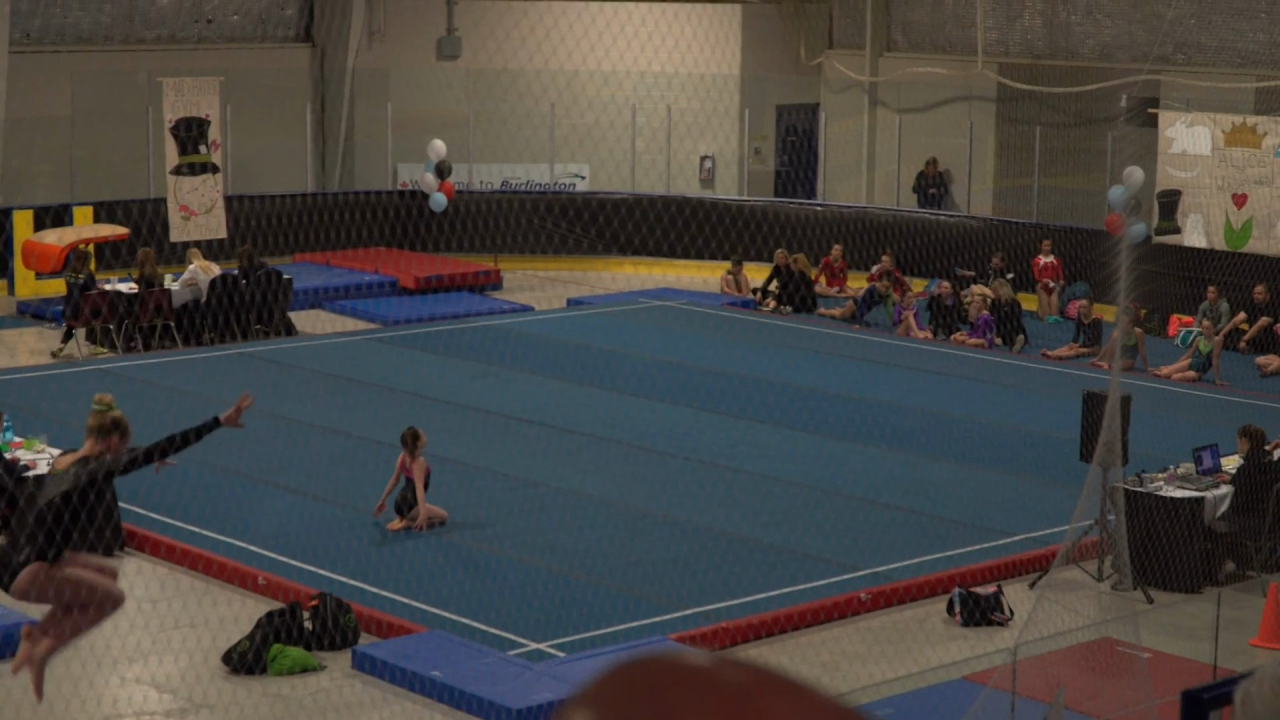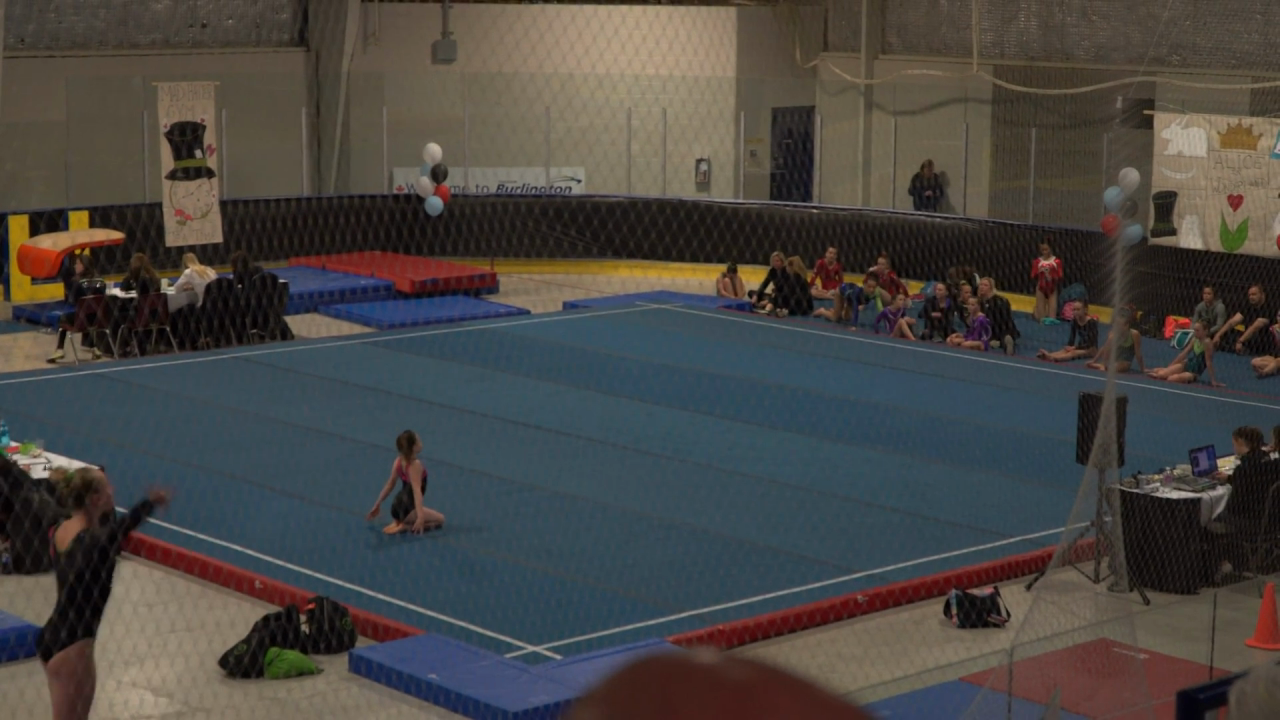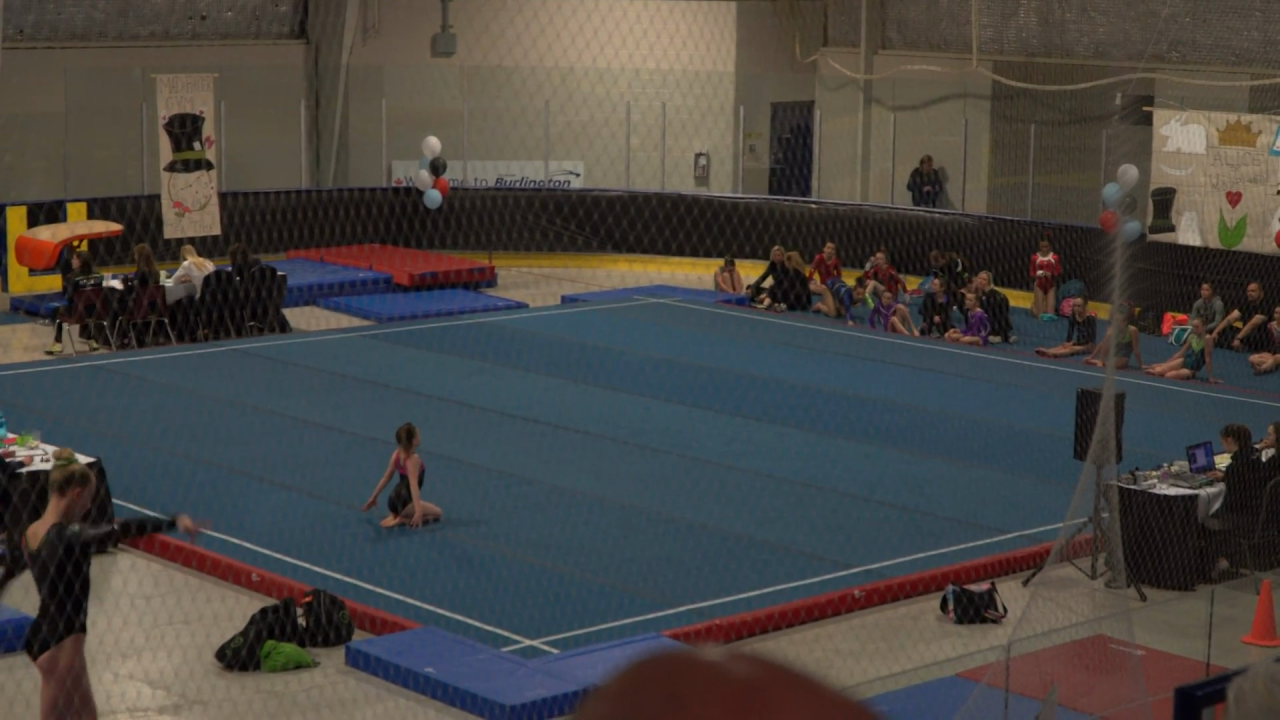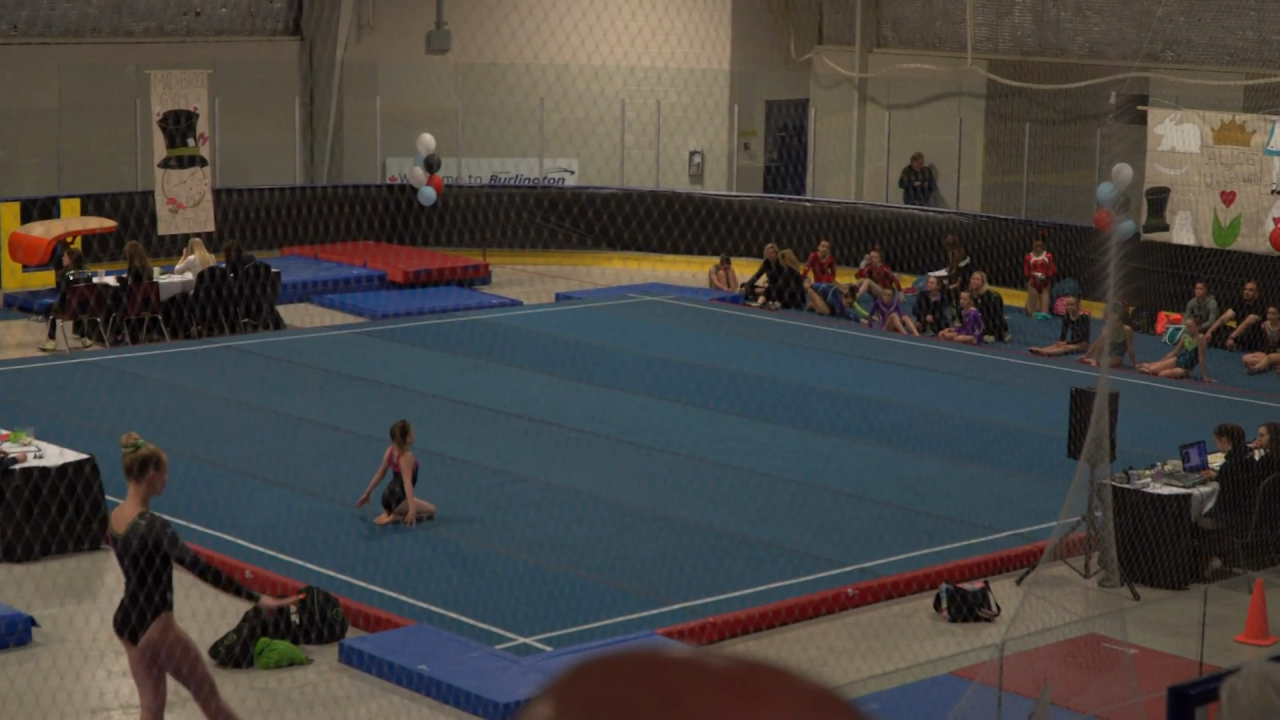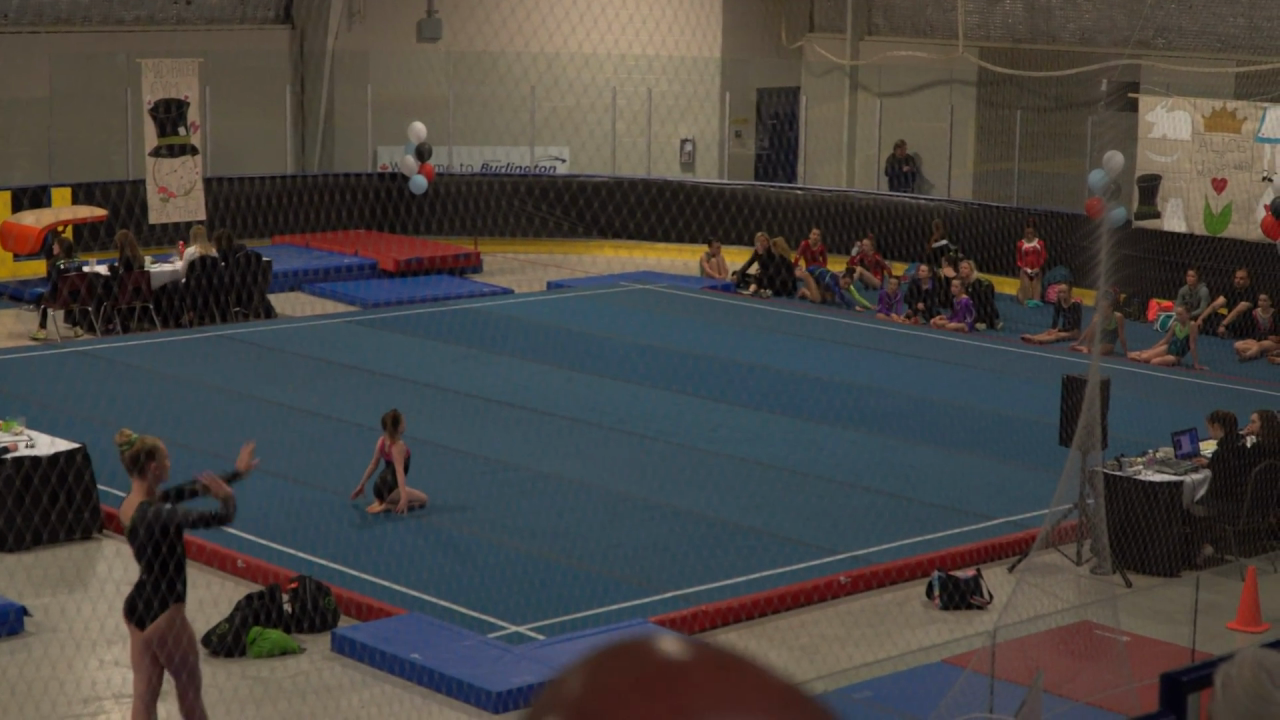
dt=1s
person 1, frame 1
left shoulder: (67, 461)
right shoulder: (95, 466)
right elbow: (154, 454)
right wrist: (219, 421)
left hip: (17, 562)
right hip: (28, 573)
left knee: (107, 578)
right knee: (113, 598)
left ankle: (36, 636)
right ankle: (38, 650)
person 1, frame 2
left shoulder: (61, 530)
right shoulder: (92, 539)
right elbow: (125, 524)
right wrist: (152, 501)
left hip: (52, 639)
right hip: (70, 646)
person 1, frame 3
left shoulder: (33, 532)
right shoulder: (66, 536)
right elbow: (119, 531)
right wrist: (174, 521)
left hip: (42, 636)
right hip: (61, 645)
person 1, frame 4
left shoulder: (116, 516)
right shoulder: (150, 525)
right elbow: (200, 567)
right wrist: (257, 598)
left hip: (126, 620)
right hip: (153, 625)
right knee: (208, 695)
person 1, frame 5
left shoulder: (130, 505)
right shoulder: (153, 513)
left elbow: (188, 490)
right elbow: (217, 518)
left wrist: (234, 473)
right wrist: (227, 498)
left hip: (136, 608)
right hip: (163, 615)
left knee: (144, 696)
right knee: (190, 689)
